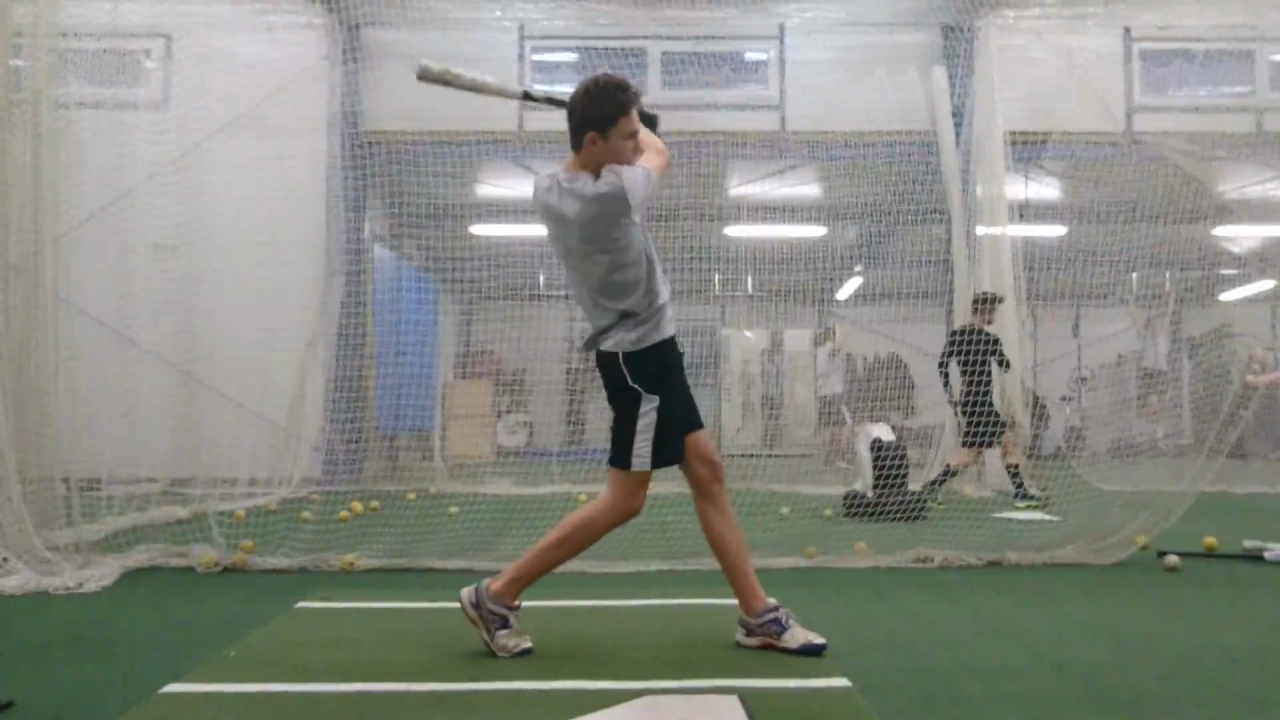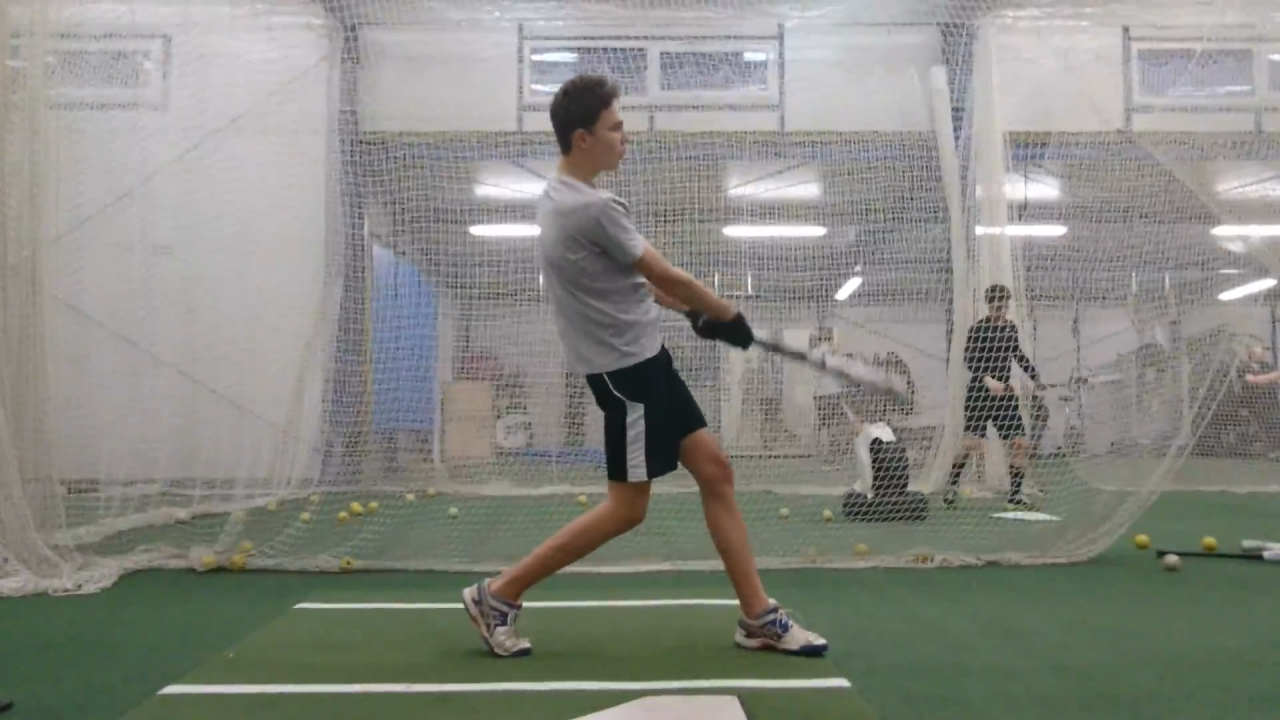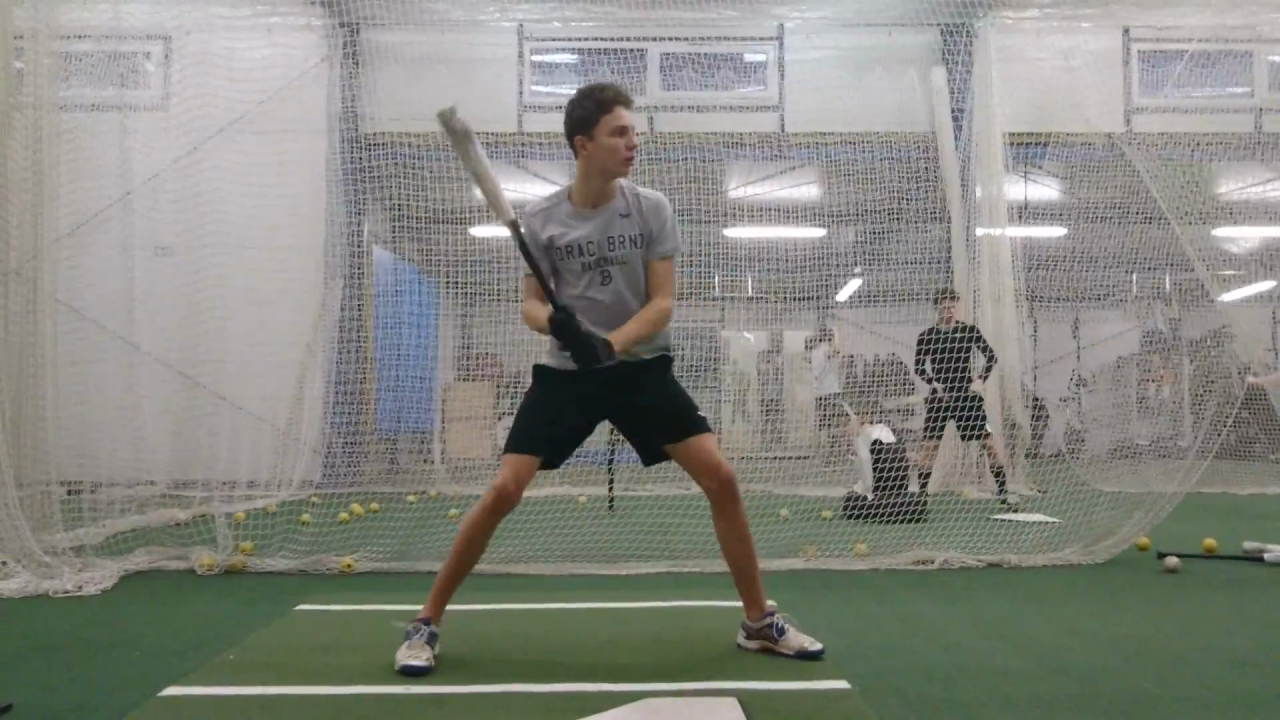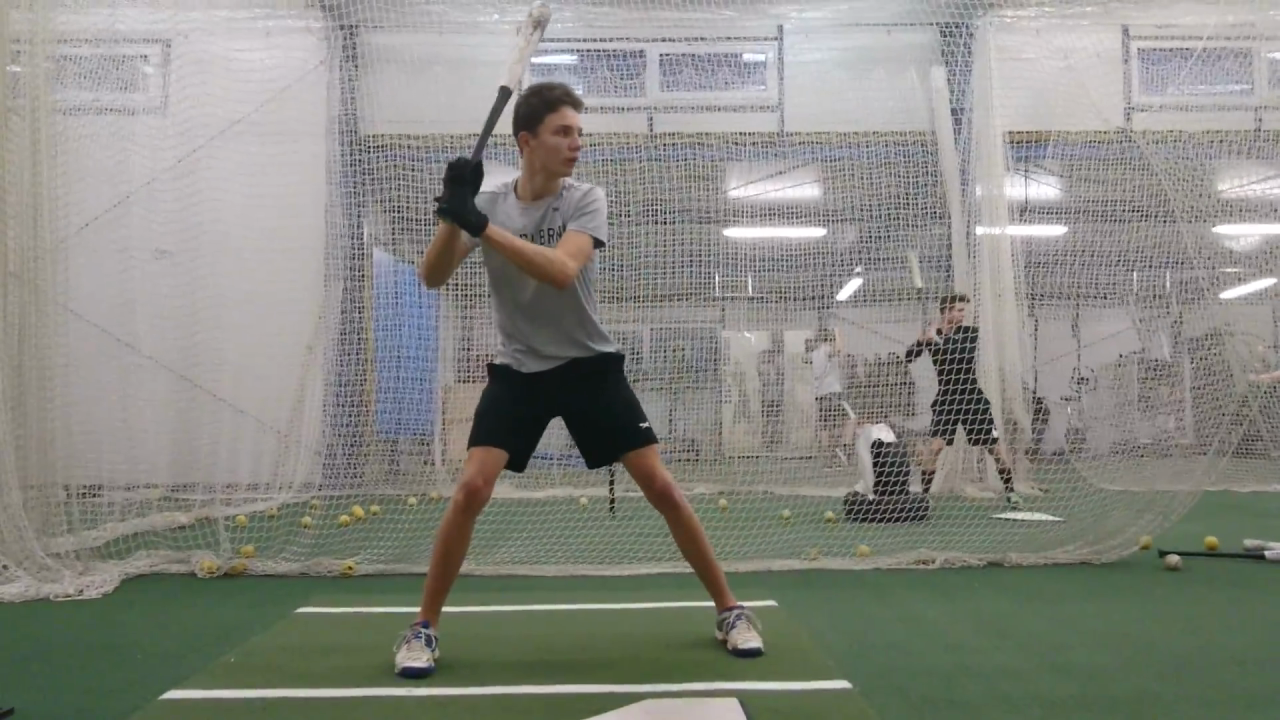
dt=0.5s
person 1, frame 1
left shoulder: (547, 190)
right shoulder: (612, 192)
right elbow: (657, 156)
right wrist: (646, 133)
left hip: (636, 350)
right hip: (640, 351)
left knee: (708, 473)
right knee: (624, 497)
left ankle: (759, 615)
right ankle: (495, 595)
person 1, frame 2
left shoulder: (565, 195)
right shoulder: (592, 206)
right elbow: (664, 275)
left wrist: (695, 311)
right wrist: (726, 315)
left hip: (640, 357)
right hip: (625, 365)
left knee: (715, 470)
right knee: (627, 507)
left ankle: (758, 616)
right ankle: (497, 594)
person 1, frame 3
left shoulder: (652, 208)
right shoulder: (541, 217)
left elbow: (662, 303)
right elbow: (532, 306)
left wrist: (611, 344)
right wrist: (556, 329)
left hip: (638, 367)
right hip: (562, 373)
left knee: (720, 478)
right knee: (501, 493)
left ankle: (760, 619)
right ankle: (427, 622)
person 1, frame 4
left shoulder: (587, 200)
right shoulder: (487, 201)
left elbow: (563, 272)
right elbow: (431, 278)
left wrist: (483, 228)
right wrist: (450, 219)
left hip: (589, 364)
right hip: (518, 369)
left knee: (661, 487)
right knee: (471, 488)
left ankle: (729, 610)
right ankle: (424, 626)
person 2, frame 1
left shoulder: (957, 334)
right shoulder: (990, 338)
left elbow: (942, 364)
right elbow: (1004, 366)
left wrist: (948, 392)
left hip: (973, 398)
right hip: (978, 401)
left knee: (1007, 441)
right knee: (972, 453)
left ankle: (1022, 492)
right ankle: (932, 485)
person 2, frame 2
left shoulder: (1011, 327)
right shoulder: (978, 329)
left elbow: (1017, 354)
right elbow: (969, 360)
left wrist: (1035, 377)
right wrist: (987, 379)
left hip: (1004, 394)
right hip: (980, 393)
left knee: (1020, 444)
right knee: (972, 443)
left ankle: (1015, 495)
right ankle: (952, 485)
person 2, frame 3
left shoulder: (970, 330)
right shoulder: (926, 336)
left elbow: (991, 356)
right elbow: (919, 368)
left wrist: (981, 378)
right wrist: (935, 384)
left hip: (966, 395)
right hip: (939, 396)
left knee: (988, 442)
right knee: (929, 444)
left ankle: (1003, 493)
person 2, frame 4
left shoulder: (970, 332)
right shoulder: (930, 335)
left elbow: (963, 357)
right elbow: (908, 357)
left wrist: (938, 341)
right wrist: (923, 339)
left hip: (972, 397)
right hip: (946, 399)
left knee: (995, 446)
right knee: (935, 446)
left ankle: (1010, 491)
right ankle: (924, 495)
